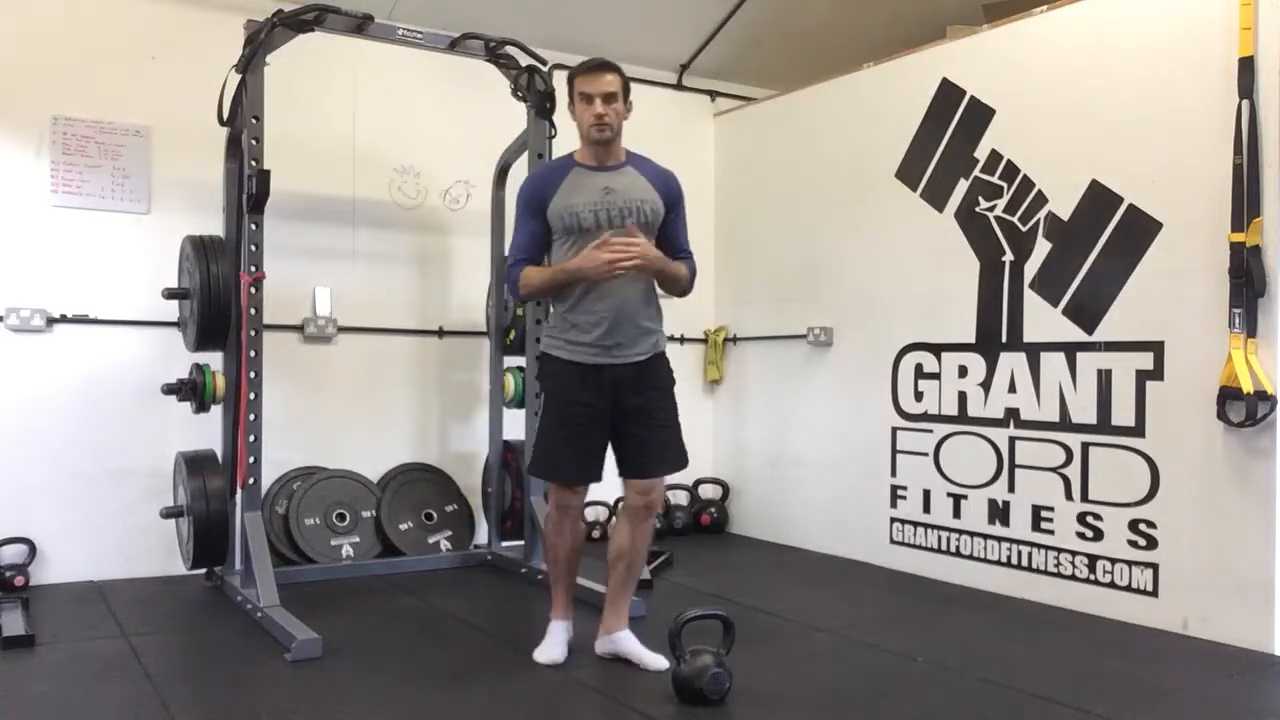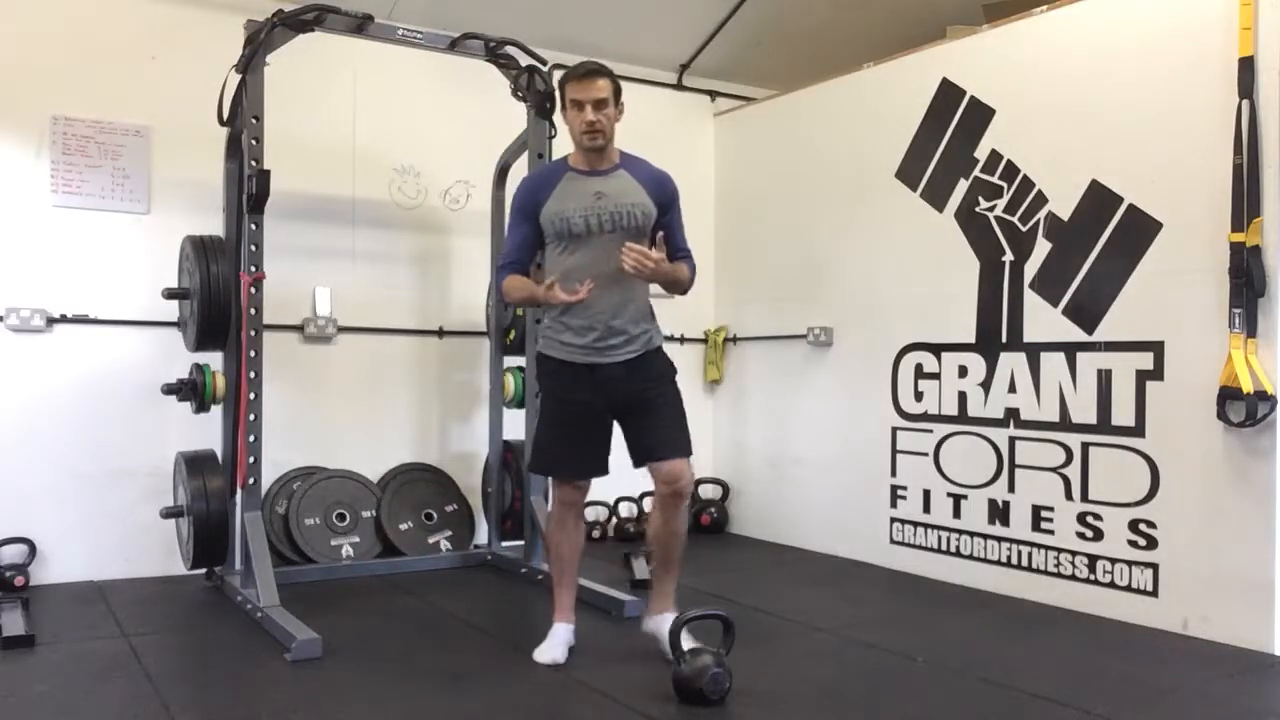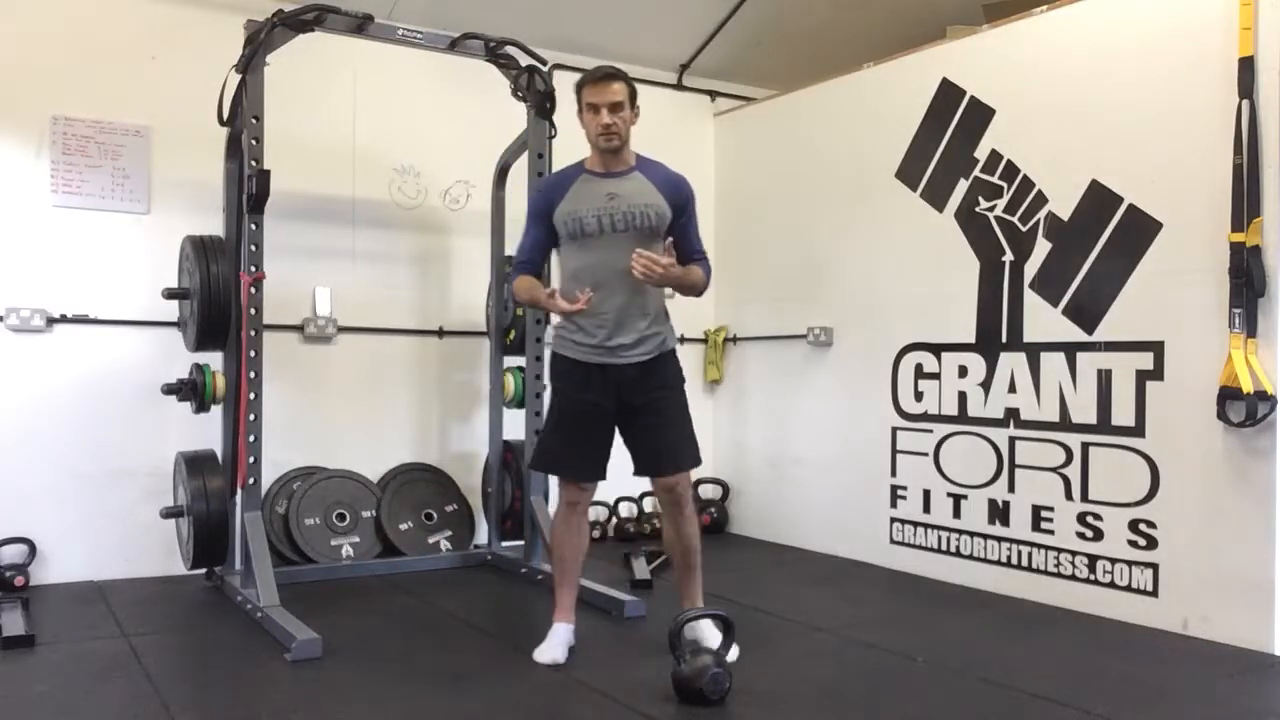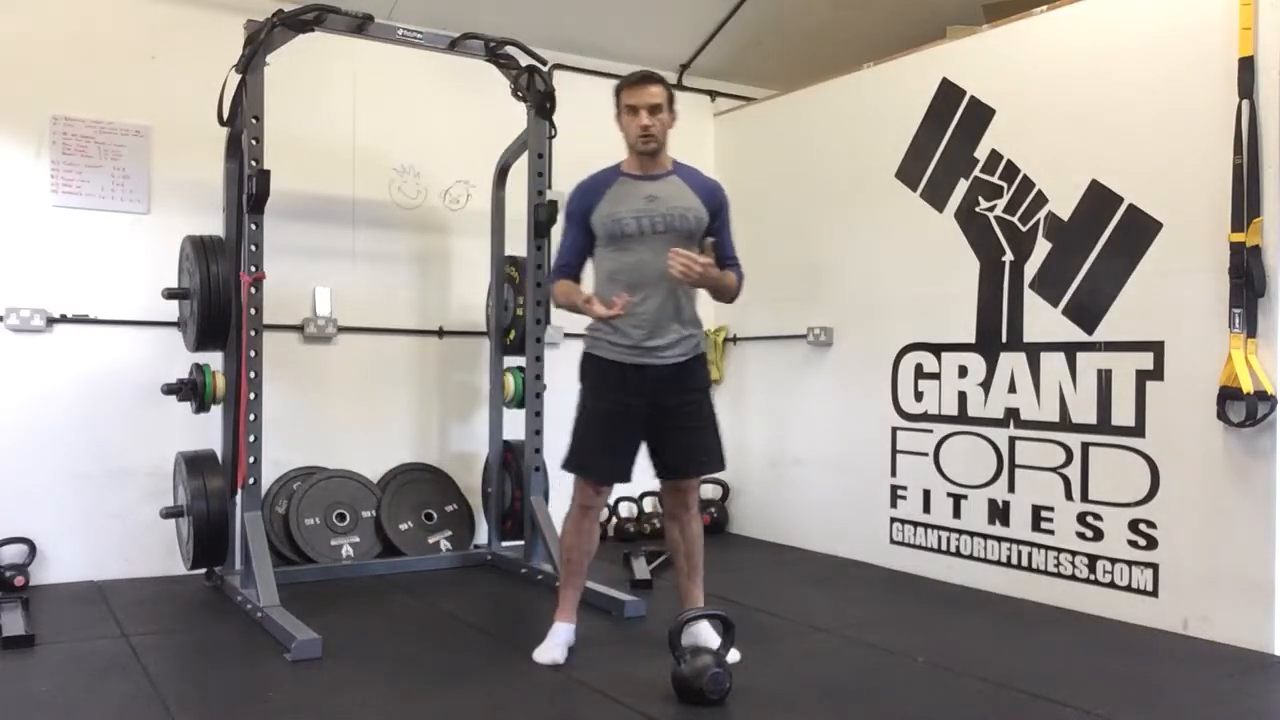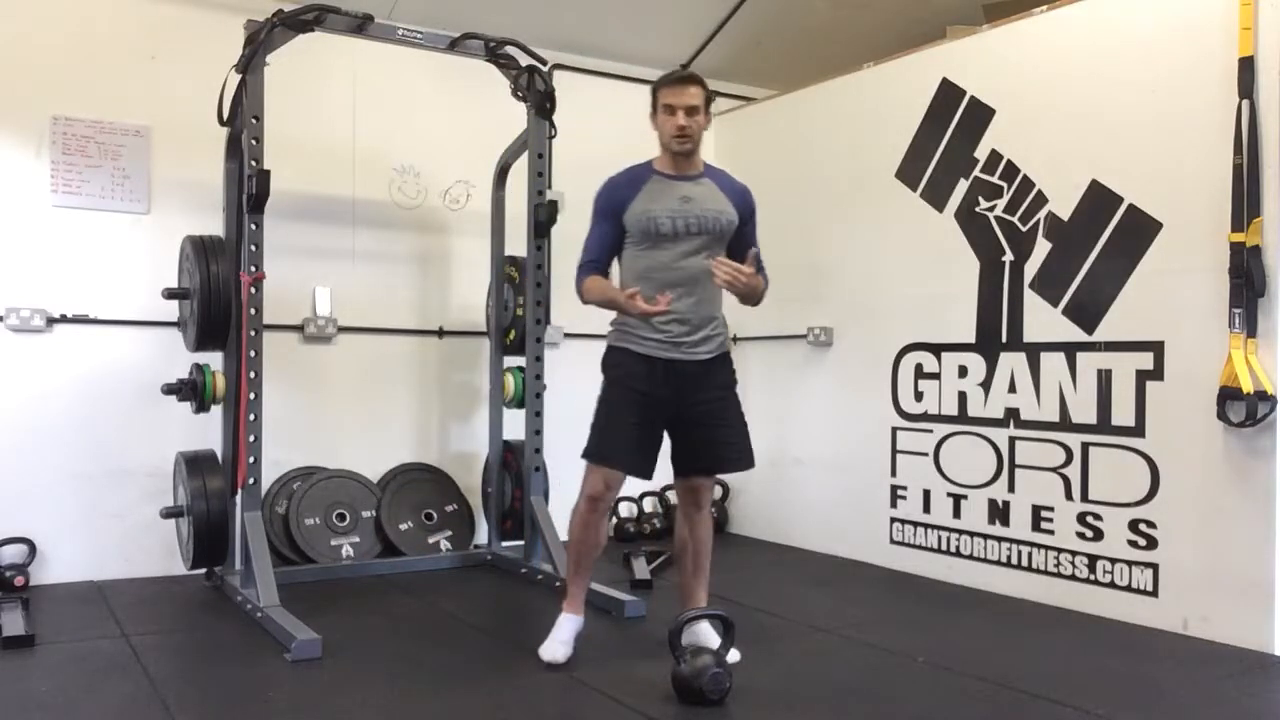
dt=0.2s
person 1, frame 1
left shoulder: (661, 184)
right shoulder: (544, 185)
left elbow: (685, 279)
right elbow: (519, 281)
left wrist: (654, 259)
right wrist: (576, 268)
left hip: (644, 362)
right hip: (571, 363)
left knee: (645, 499)
right knee: (566, 500)
left ankle: (614, 627)
right ankle: (561, 618)
person 1, frame 2
left shoulder: (655, 184)
right shoulder: (537, 189)
left elbow: (686, 274)
right elbow: (507, 278)
left wrist: (663, 270)
right wrist: (543, 294)
left hip: (640, 358)
right hip: (568, 364)
left knee: (677, 481)
right knee: (568, 495)
left ankle: (662, 610)
right ankle: (563, 621)
person 1, frame 3
left shoulder: (671, 187)
right shoulder: (554, 192)
left elbow: (700, 275)
right elbow: (521, 274)
left wrist: (673, 274)
right wrist: (546, 299)
left hip: (652, 361)
right hip: (580, 364)
left knee: (676, 491)
right knee: (574, 495)
left ankle: (694, 614)
right ankle: (563, 622)
person 1, frame 4
left shoulder: (705, 192)
right shoulder: (590, 195)
left elbow: (732, 285)
right elbow: (560, 277)
left wrist: (708, 275)
right wrist: (582, 301)
left hip: (681, 365)
right hip: (612, 365)
left knee: (684, 496)
right knee: (588, 496)
left ankle: (695, 620)
right ankle: (564, 622)
person 1, frame 5
left shoulder: (734, 196)
right shoulder: (621, 191)
left elbow: (757, 290)
right elbow: (587, 276)
left wrist: (747, 282)
right wrist: (621, 300)
left hip: (706, 364)
right hip: (636, 359)
left knee: (697, 495)
right knee: (599, 489)
left ankle: (697, 621)
right ankle: (572, 612)
